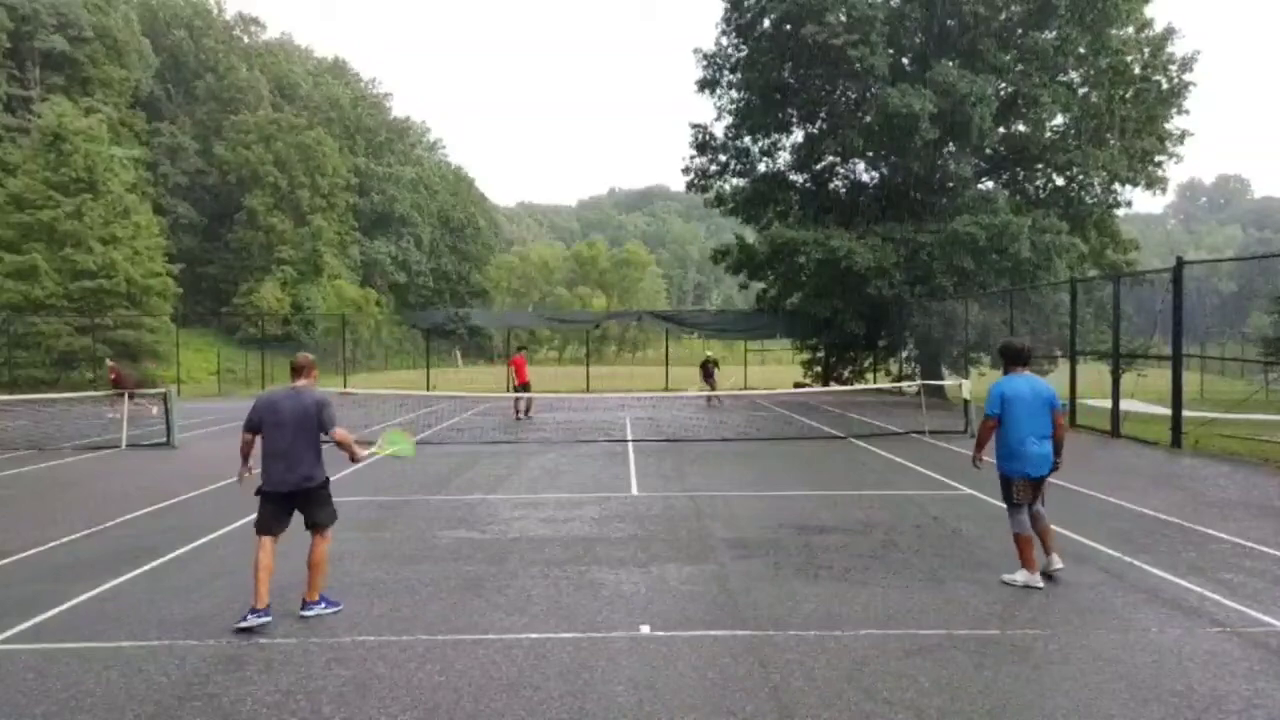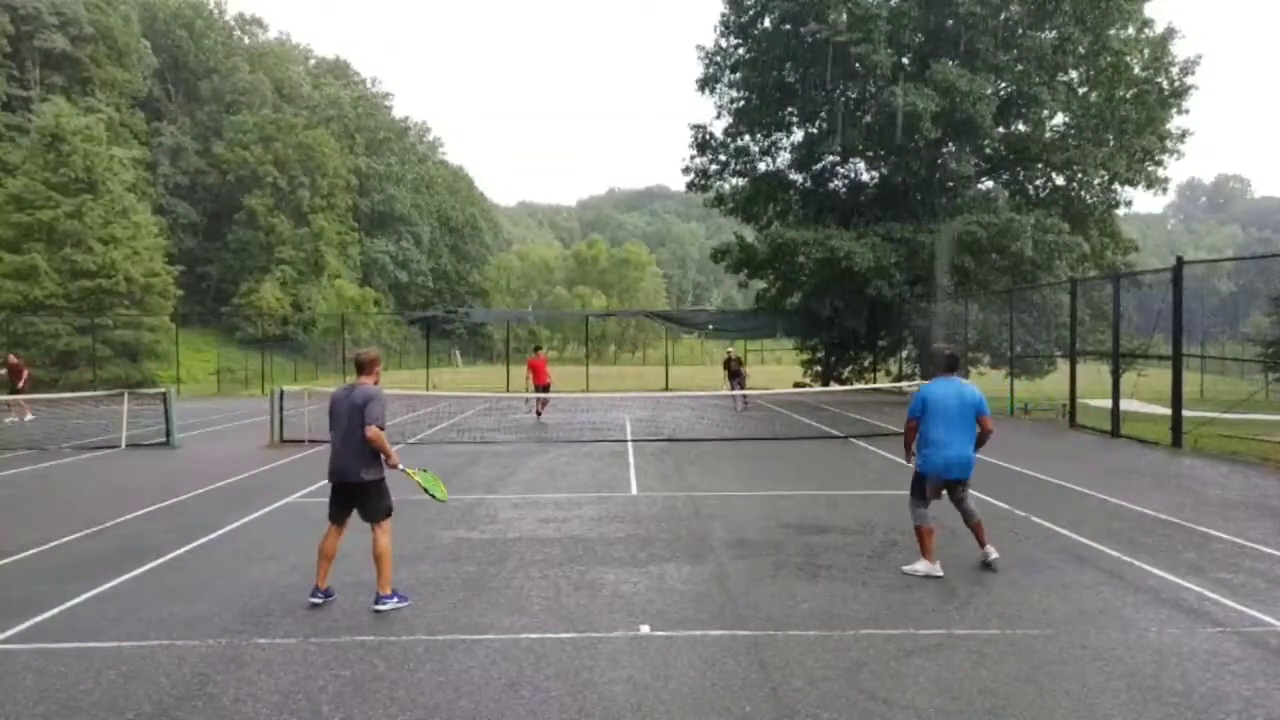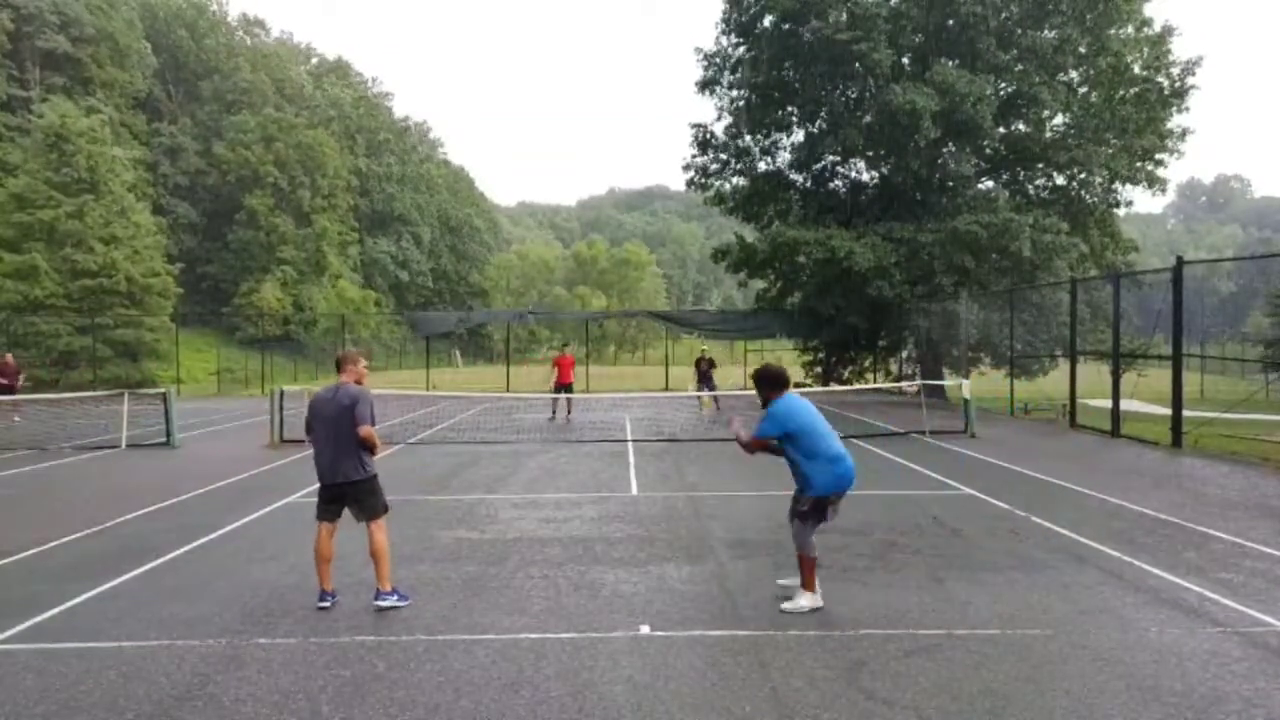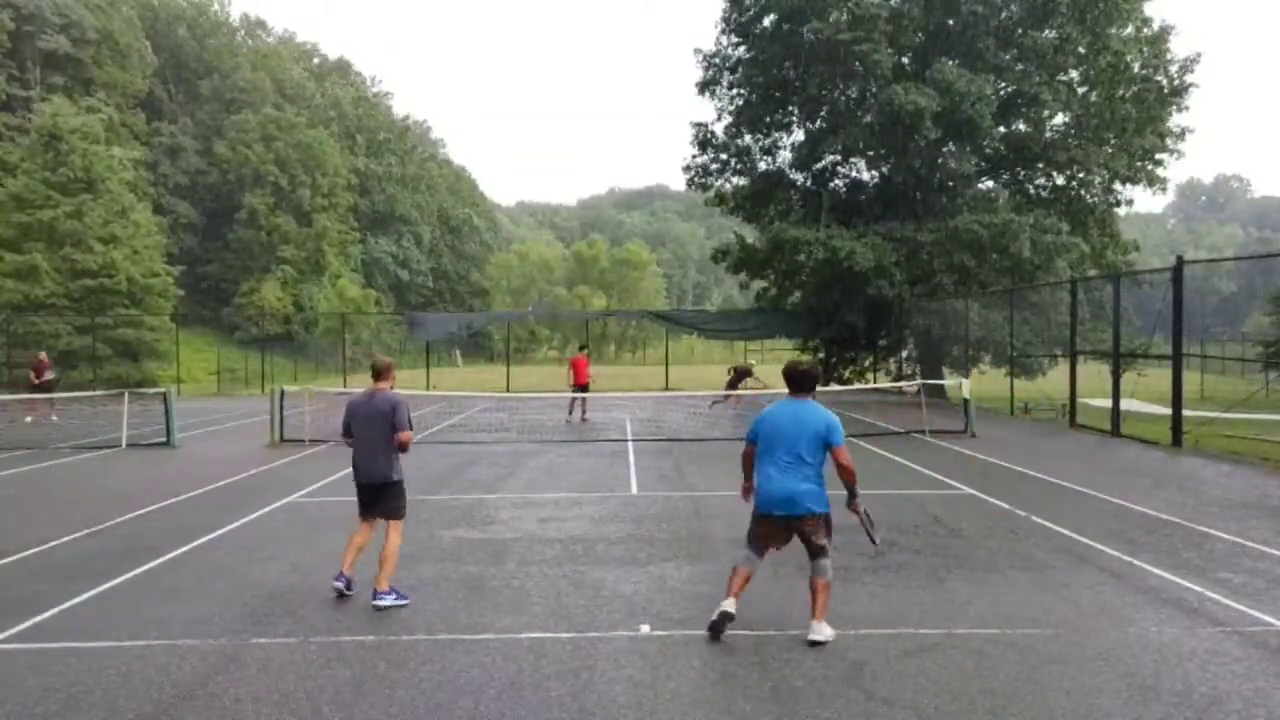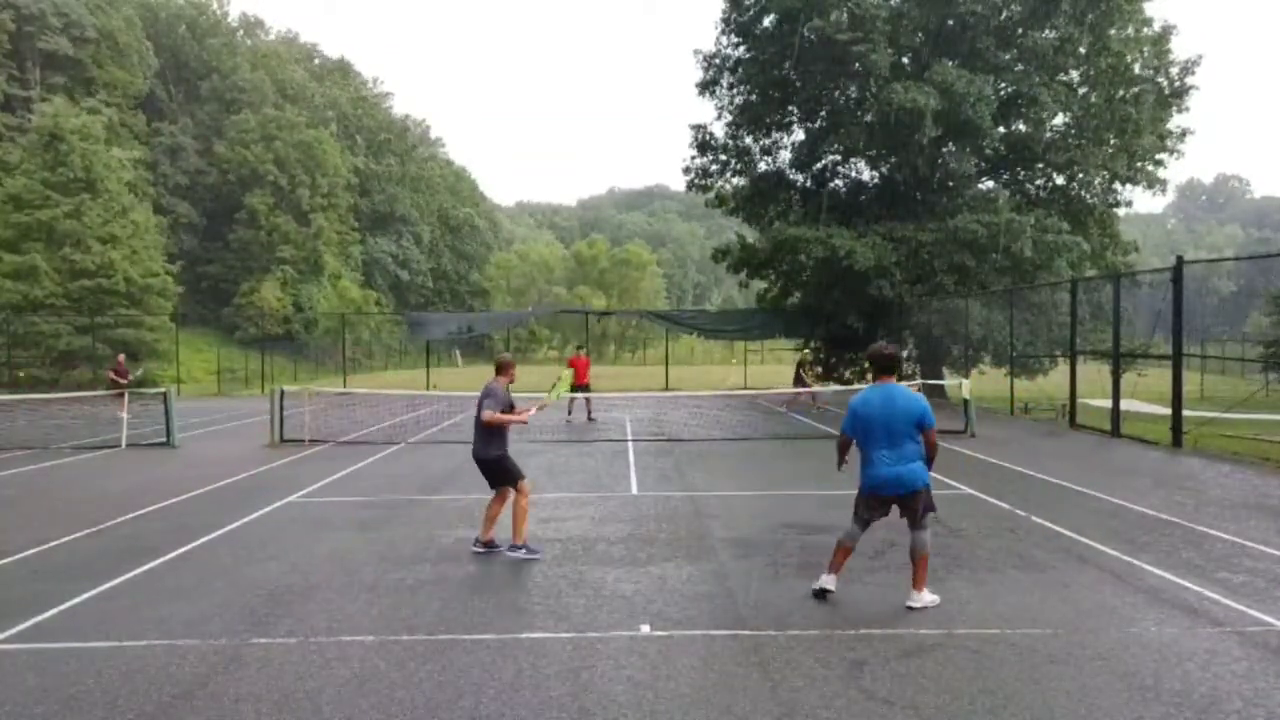
dt=1s
person 1, frame 1
left shoulder: (1001, 388)
right shoulder: (1046, 387)
left elbow: (989, 424)
right elbow: (1059, 425)
left wrist: (978, 450)
right wrist: (1057, 455)
left hip: (1015, 462)
right hip: (1042, 460)
left knee: (1018, 512)
right knee: (1035, 507)
left ankle: (1030, 573)
right ankle: (1052, 557)
person 1, frame 2
left shoulder: (925, 391)
right shoulder: (974, 393)
left elbow: (911, 427)
right elbow: (987, 429)
left wrist: (908, 450)
right wrist: (970, 449)
left hip: (932, 462)
right hip: (962, 462)
left knee: (919, 506)
right knee: (962, 501)
left ankle: (929, 563)
right ankle: (986, 549)
person 1, frame 3
left shoulder: (777, 411)
right shoulder: (797, 402)
left elbow: (752, 447)
left wrist: (739, 435)
right wrist: (769, 446)
left hip: (830, 476)
right hip: (835, 470)
left knee: (801, 530)
right knee: (797, 519)
left ankle: (810, 594)
right ankle: (807, 579)
person 1, frame 4
left shoulder: (766, 415)
right shoulder: (827, 419)
left elbow: (748, 455)
right elbow: (844, 464)
left wrist: (747, 482)
right wrist: (852, 496)
left hip: (768, 498)
right hip: (809, 501)
left knee: (751, 555)
right knee: (820, 559)
left ankle: (729, 604)
right ankle: (819, 624)
person 1, frame 5
left shoulder: (858, 402)
right shoulder: (916, 400)
left elbow: (844, 440)
right elbow: (932, 441)
left wrist: (840, 461)
right wrist: (927, 466)
left hip: (874, 479)
right hip: (912, 477)
left knee: (856, 527)
right knee: (920, 531)
left ankle: (829, 578)
right ankle: (919, 593)
person 2, frame 1
left shoulder: (265, 400)
right shoulder: (318, 399)
left elbow: (248, 437)
right elbow: (337, 435)
left wrist: (244, 463)
right wrist: (354, 450)
left hip: (275, 483)
right hip: (311, 481)
left knee: (267, 542)
right knee: (321, 535)
left ankle: (260, 608)
right ankle: (312, 600)
person 2, frame 2
left shoulder: (337, 395)
right shoulder: (373, 394)
right elbow: (372, 432)
right wrist: (390, 455)
left hip: (340, 472)
right hip: (367, 474)
left knee: (335, 527)
right knee: (382, 529)
left ankle: (319, 588)
right ankle: (385, 594)
person 2, frame 3
left shoulder: (317, 398)
right shoulder: (360, 394)
left elbow: (311, 436)
right elbow: (364, 431)
right wrist: (375, 445)
left hip: (328, 474)
right hip: (359, 473)
left knee: (325, 528)
right knee: (377, 526)
left ankle: (326, 592)
right ankle: (385, 591)
person 2, frame 4
left shoulder: (354, 402)
right shoulder: (396, 400)
left elbow: (347, 438)
right elbow: (405, 436)
right wrist: (402, 445)
left hip: (363, 474)
right hip: (388, 475)
left knee: (367, 523)
right knee: (394, 529)
left ankle: (343, 575)
right ankle: (382, 591)
person 2, frame 5
left shoulder: (502, 390)
right shoulder: (495, 390)
left elbow: (513, 412)
right elbow: (487, 416)
left wrist: (527, 411)
right wrist: (517, 419)
left hip: (487, 451)
right hip: (492, 452)
left knee: (502, 492)
right knee: (523, 490)
left ankle: (484, 540)
right ankle: (518, 544)
